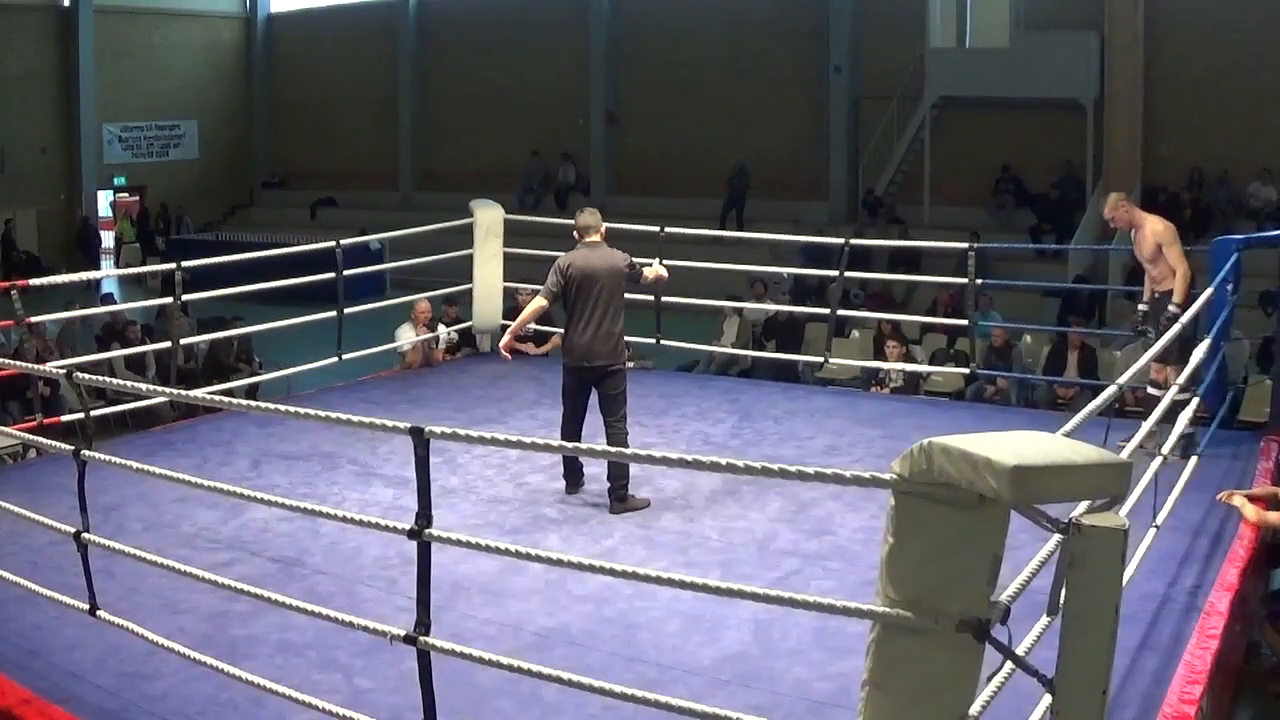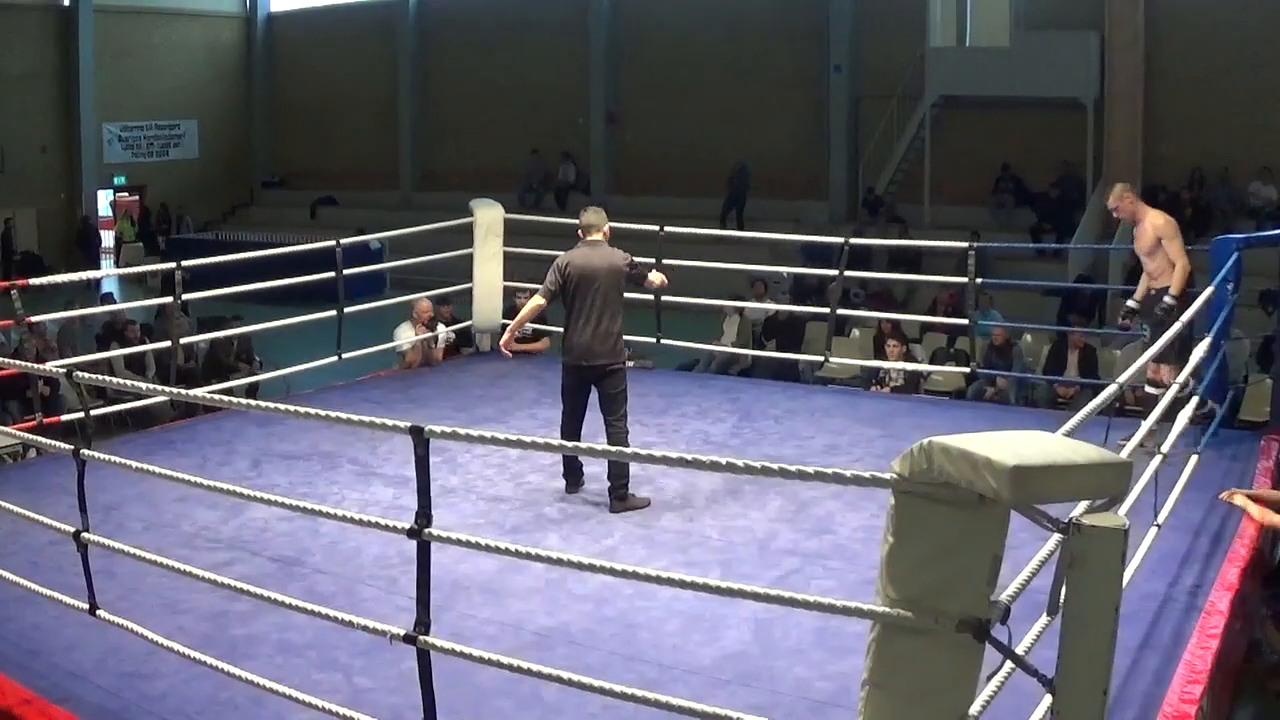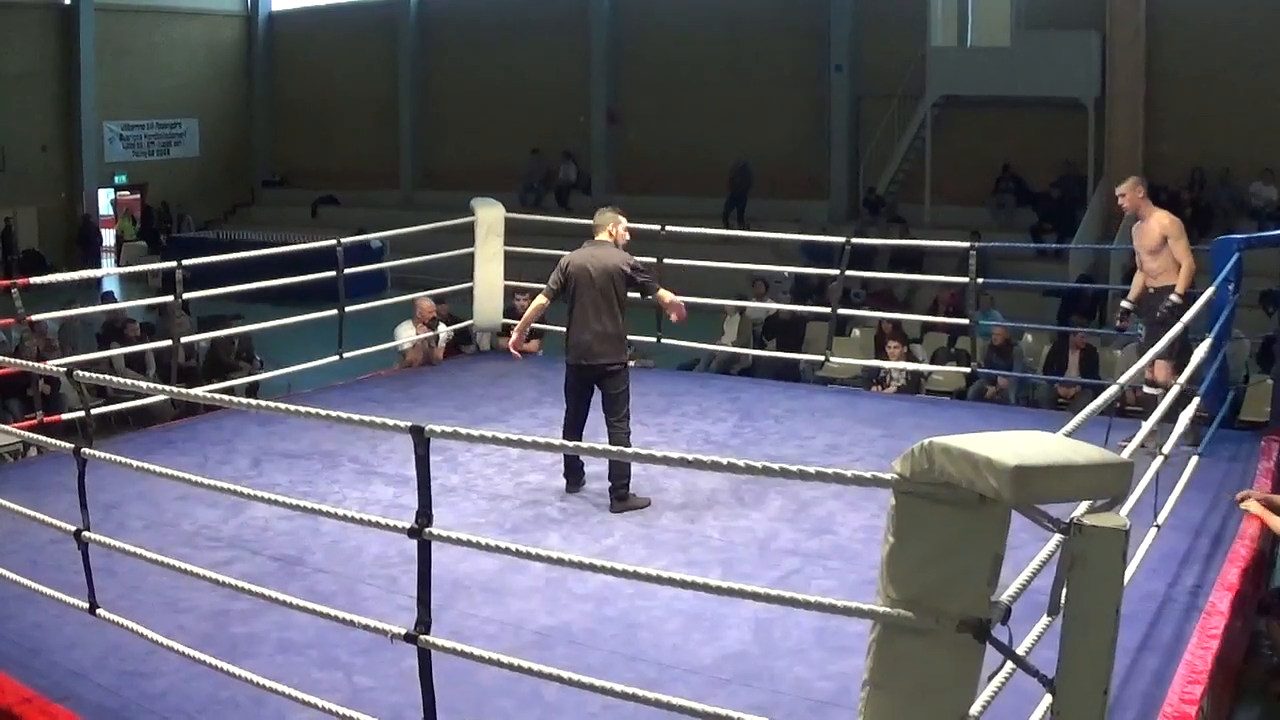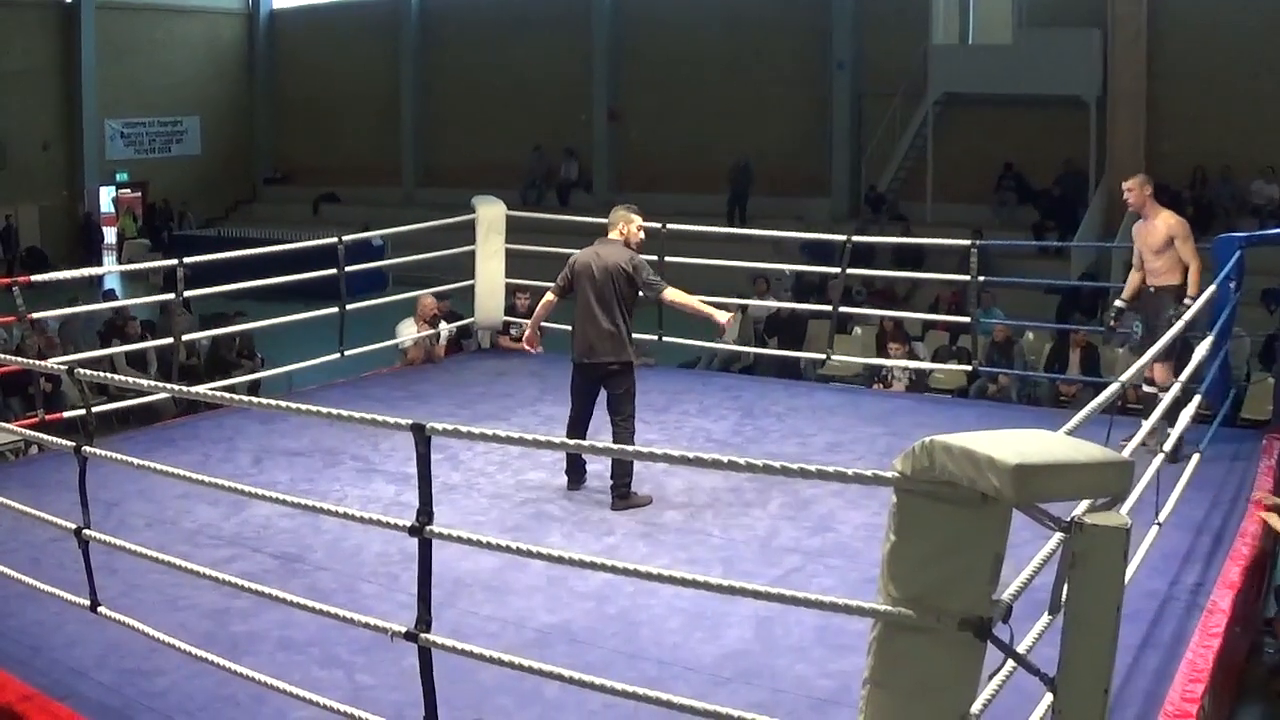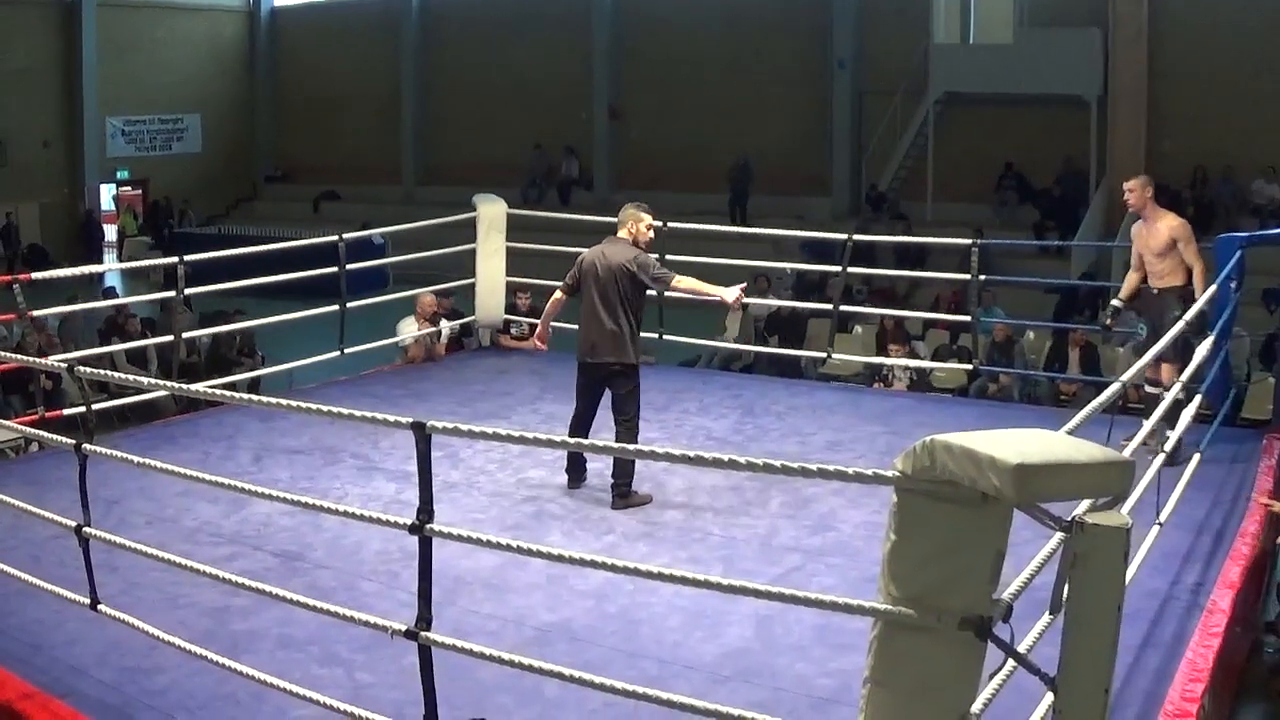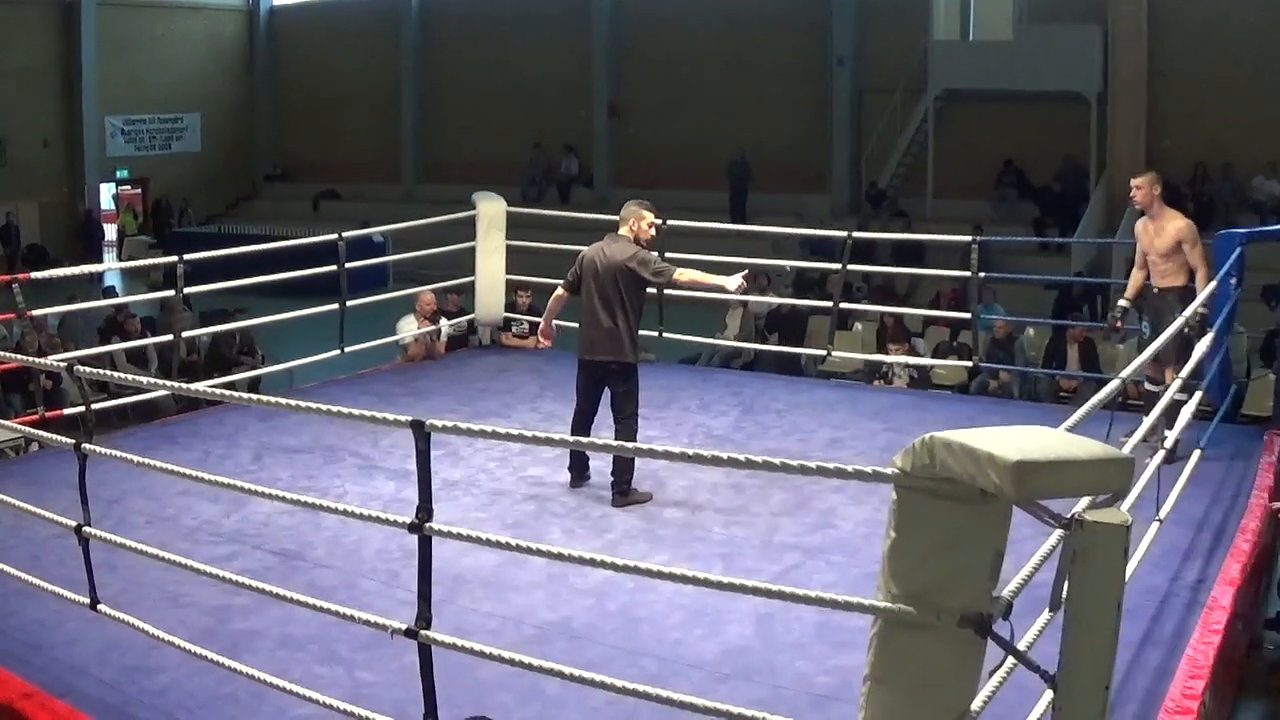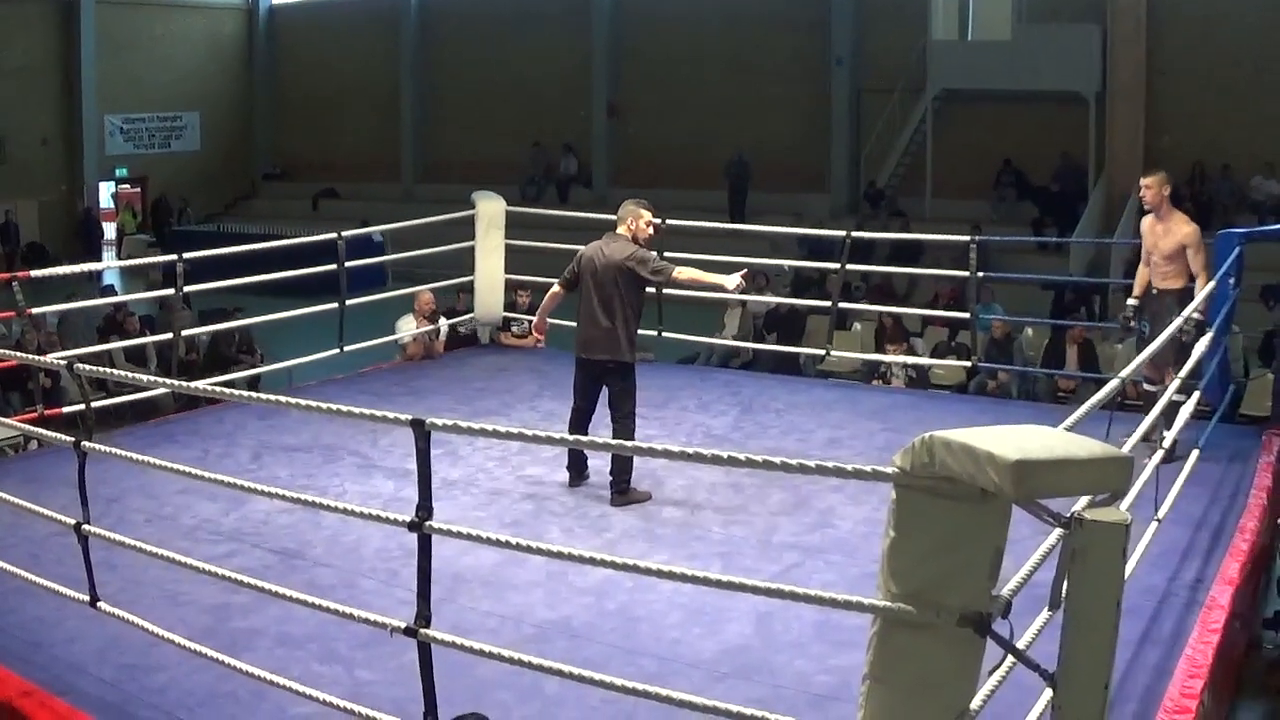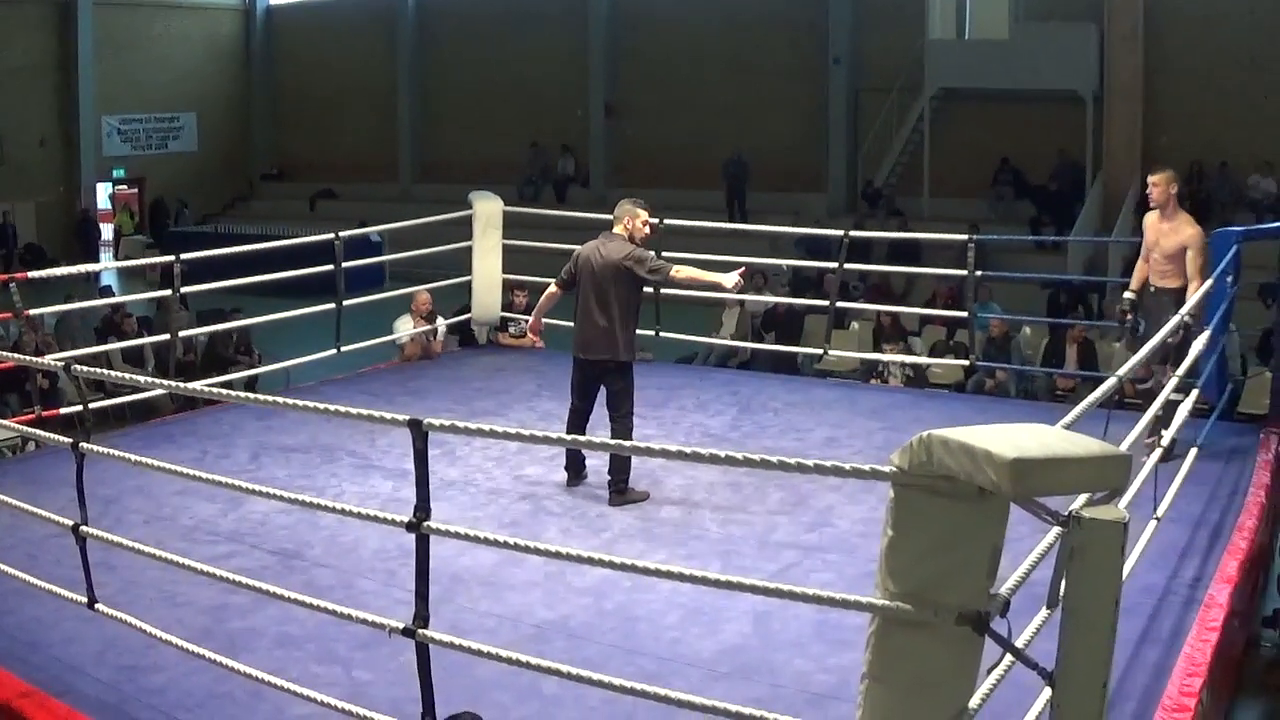
dt=0.2s
person 1, frame 1
left shoulder: (566, 263)
right shoulder: (620, 260)
left elbow: (541, 302)
right elbow: (644, 275)
left wrist: (511, 333)
right wrist: (657, 271)
left hip: (576, 356)
right hip: (611, 357)
left knee: (571, 420)
right knee: (616, 426)
left ankle: (572, 479)
right ankle: (619, 496)
person 1, frame 2
left shoulder: (566, 261)
right shoulder: (621, 260)
left elbow: (539, 301)
right elbow: (652, 281)
left wrist: (510, 331)
right wrist: (658, 277)
left hip: (575, 356)
right hip: (610, 356)
left knee: (571, 419)
right knee: (616, 425)
left ankle: (572, 478)
right ankle: (620, 495)
person 1, frame 3
left shoulder: (571, 260)
right shoulder: (624, 261)
left elbow: (543, 300)
right elbow: (664, 297)
left wrist: (519, 331)
right wrist: (678, 309)
left hip: (577, 355)
right hip: (612, 356)
left knee: (573, 419)
right knee: (618, 425)
left ankle: (573, 478)
right ankle: (621, 495)
person 1, frame 4
left shoulder: (580, 258)
right shoulder: (630, 261)
left elbow: (552, 298)
right elbow: (668, 295)
left wrist: (532, 328)
right wrist: (712, 313)
left hip: (583, 354)
right hip: (616, 355)
left knee: (578, 416)
right knee: (623, 424)
left ankle: (574, 476)
right ankle: (622, 494)
person 1, frame 5
left shoulder: (589, 256)
right shoulder: (636, 259)
left elbow: (560, 296)
right elbow: (677, 283)
left wrist: (543, 325)
right wrist: (722, 292)
left hip: (588, 352)
right hip: (621, 355)
left knee: (582, 414)
right knee: (626, 424)
left ankle: (574, 474)
right ankle: (622, 493)
person 1, frame 6
left shoulder: (589, 253)
right shoulder: (635, 257)
left elbow: (561, 293)
right elbow: (679, 275)
left wrist: (546, 323)
right wrist: (724, 281)
left hip: (588, 350)
right hip: (620, 353)
left knee: (583, 412)
right knee: (625, 421)
left ankle: (577, 472)
right ankle: (622, 490)
person 1, frame 7
left shoulder: (588, 252)
right shoulder: (634, 256)
left elbow: (557, 290)
right elbow: (679, 274)
left wrist: (540, 318)
right wrist: (722, 280)
left hip: (586, 349)
right hip: (617, 352)
left knee: (581, 411)
right knee: (623, 420)
left ankle: (576, 471)
right ankle: (621, 490)
person 1, frame 8
left shoulder: (584, 251)
right shoulder: (632, 255)
left elbow: (554, 290)
right elbow: (676, 272)
left wrist: (536, 318)
right wrist: (720, 278)
left hip: (584, 349)
right hip: (616, 352)
left knee: (578, 410)
right knee: (621, 420)
left ankle: (574, 471)
right ankle: (619, 489)
person 2, frame 1
left shoulder: (1160, 229)
right shoulder: (1135, 233)
left elbow: (1183, 271)
left wrist: (1174, 310)
right wrist: (1143, 308)
left hip: (1174, 302)
right hip: (1158, 301)
left knee: (1175, 372)
right knee: (1156, 371)
left ankle: (1185, 435)
right ankle: (1148, 432)
person 2, frame 2
left shoulder: (1161, 223)
right shoulder: (1138, 228)
left elbow: (1183, 265)
left wrist: (1169, 301)
right wrist: (1131, 306)
left hip: (1171, 300)
right hip: (1154, 298)
left knee: (1170, 373)
right knee: (1153, 370)
right ankle: (1148, 431)
person 2, frame 3
left shoulder: (1167, 222)
right shoulder: (1137, 229)
left elbow: (1188, 264)
left wrist: (1175, 300)
right wrist: (1127, 305)
left hip: (1170, 298)
right hip: (1149, 299)
left knee: (1163, 374)
right knee: (1149, 371)
right ankle: (1149, 431)
person 2, frame 4
left shoulder: (1173, 223)
right shoulder: (1137, 228)
left elbow: (1194, 264)
left wrist: (1188, 303)
right wrist: (1121, 304)
left hip: (1172, 298)
right hip: (1148, 297)
left knee: (1163, 373)
right knee: (1148, 369)
right ankle: (1150, 430)
person 2, frame 5
left shoulder: (1175, 225)
right shoulder: (1136, 230)
left elbow: (1197, 267)
right wrist: (1116, 304)
left hip: (1175, 299)
right hip: (1150, 297)
left knee: (1169, 374)
right knee: (1151, 370)
left ankle: (1172, 437)
person 2, frame 6
left shoulder: (1181, 226)
right shoulder: (1140, 226)
left elbow: (1201, 270)
left wrist: (1200, 311)
right wrist: (1123, 304)
left hip: (1177, 299)
right hip: (1153, 297)
left knee: (1173, 373)
right knee: (1152, 367)
left ankle: (1170, 439)
person 2, frame 7
left shoulder: (1187, 231)
right shoulder: (1145, 223)
left elbow: (1202, 276)
left wrist: (1196, 317)
right wrist: (1133, 302)
left hip: (1176, 301)
right hip: (1152, 297)
left knee: (1172, 373)
right knee: (1150, 367)
left ankle: (1169, 439)
right ankle: (1150, 425)
person 2, frame 8
left shoulder: (1191, 232)
right shoulder: (1149, 219)
left elbow: (1194, 280)
left wrist: (1186, 319)
right wrist: (1130, 296)
left hip: (1172, 299)
right hip: (1148, 294)
left knee: (1169, 371)
right knee: (1138, 365)
left ankle: (1167, 438)
right ankle: (1159, 415)
